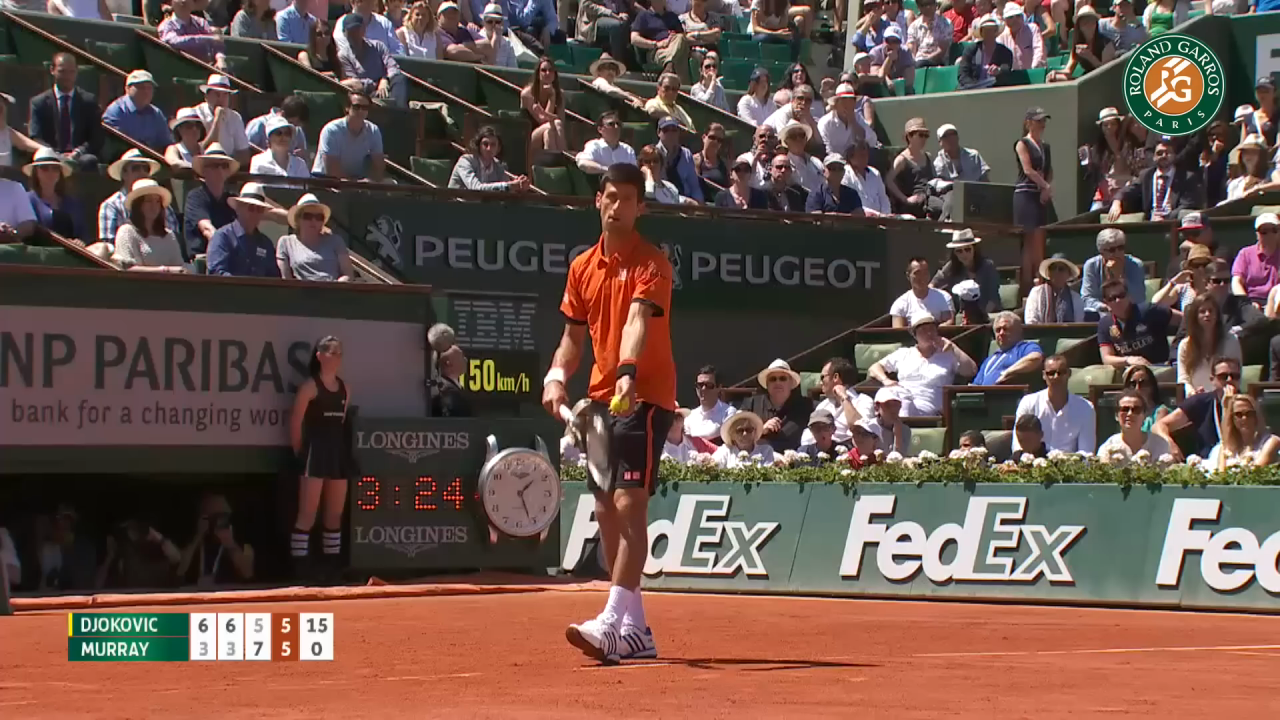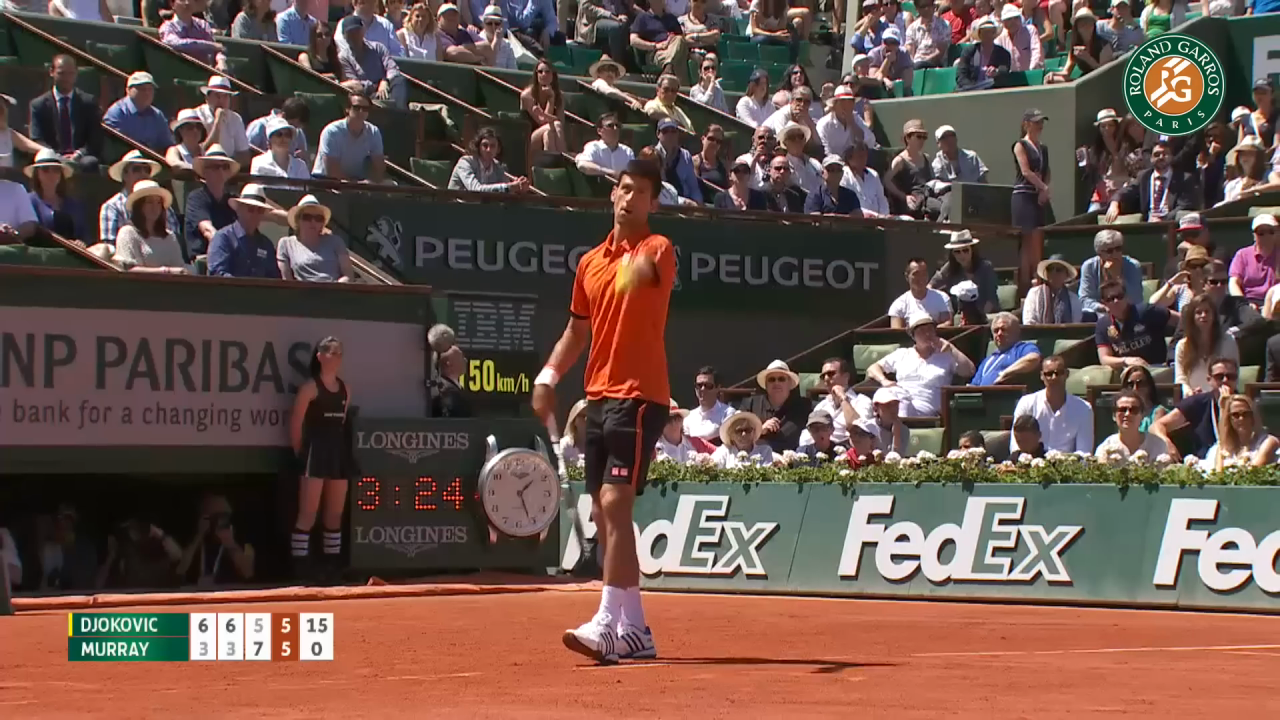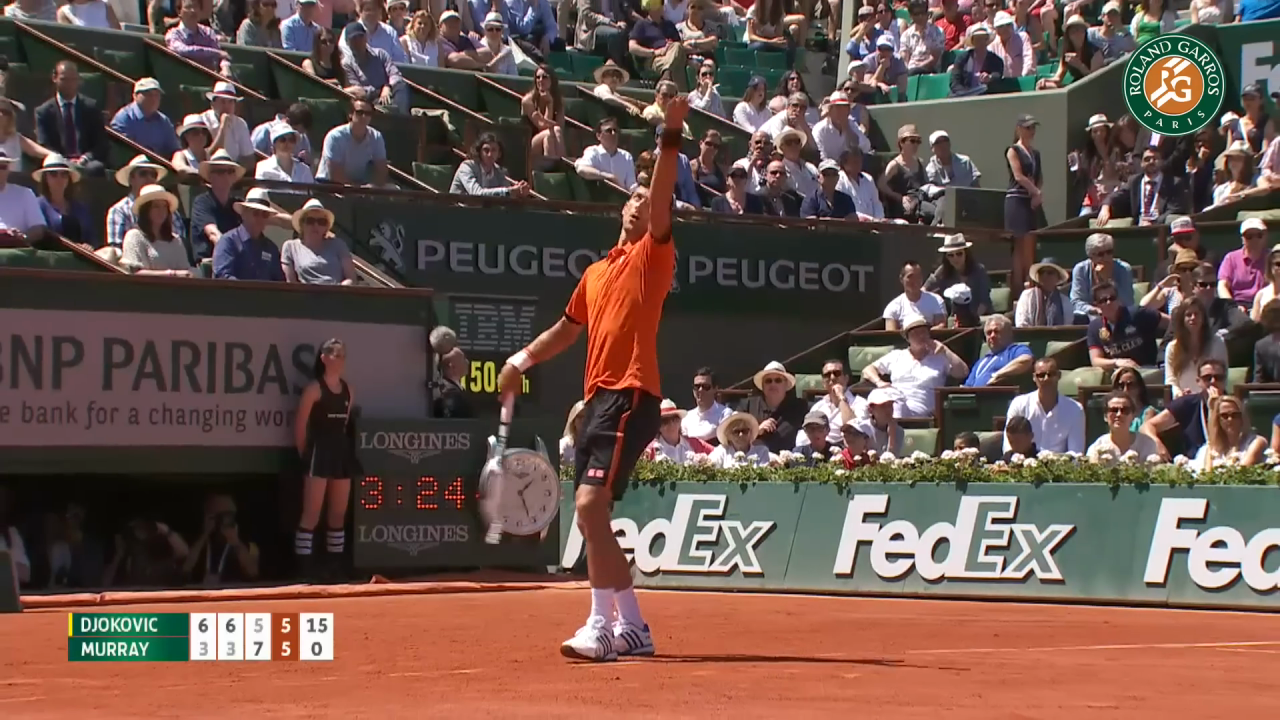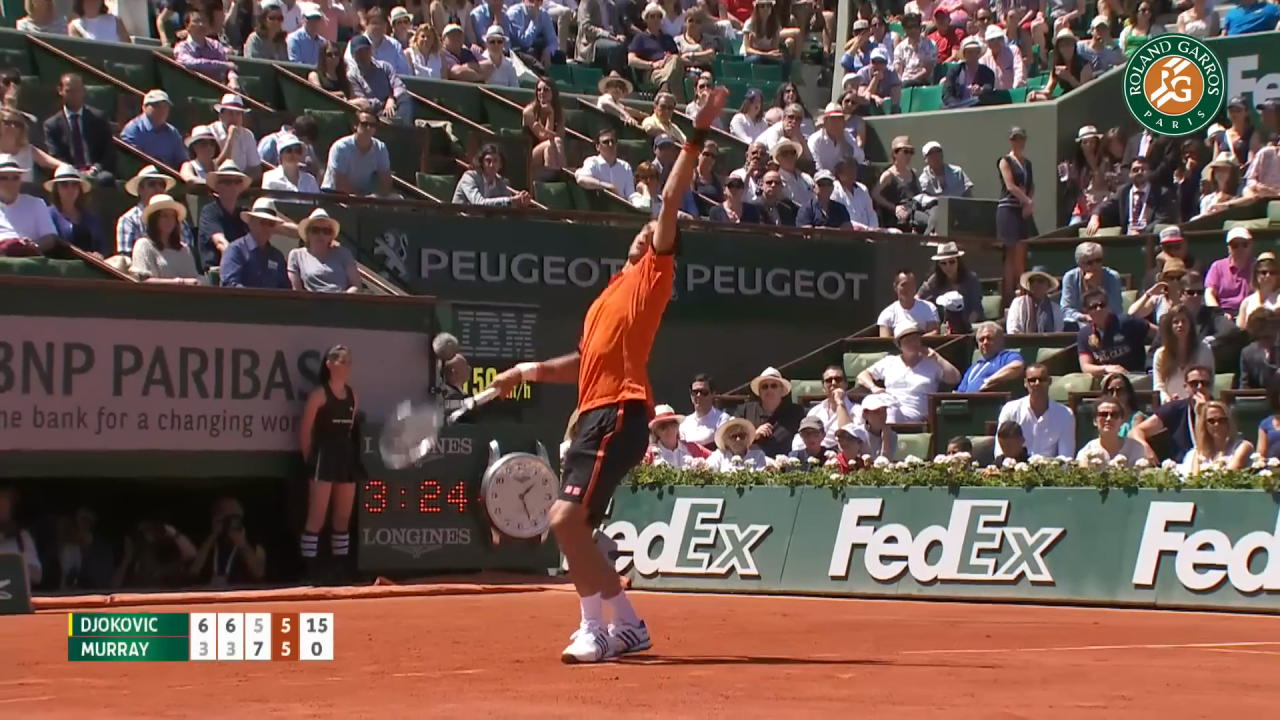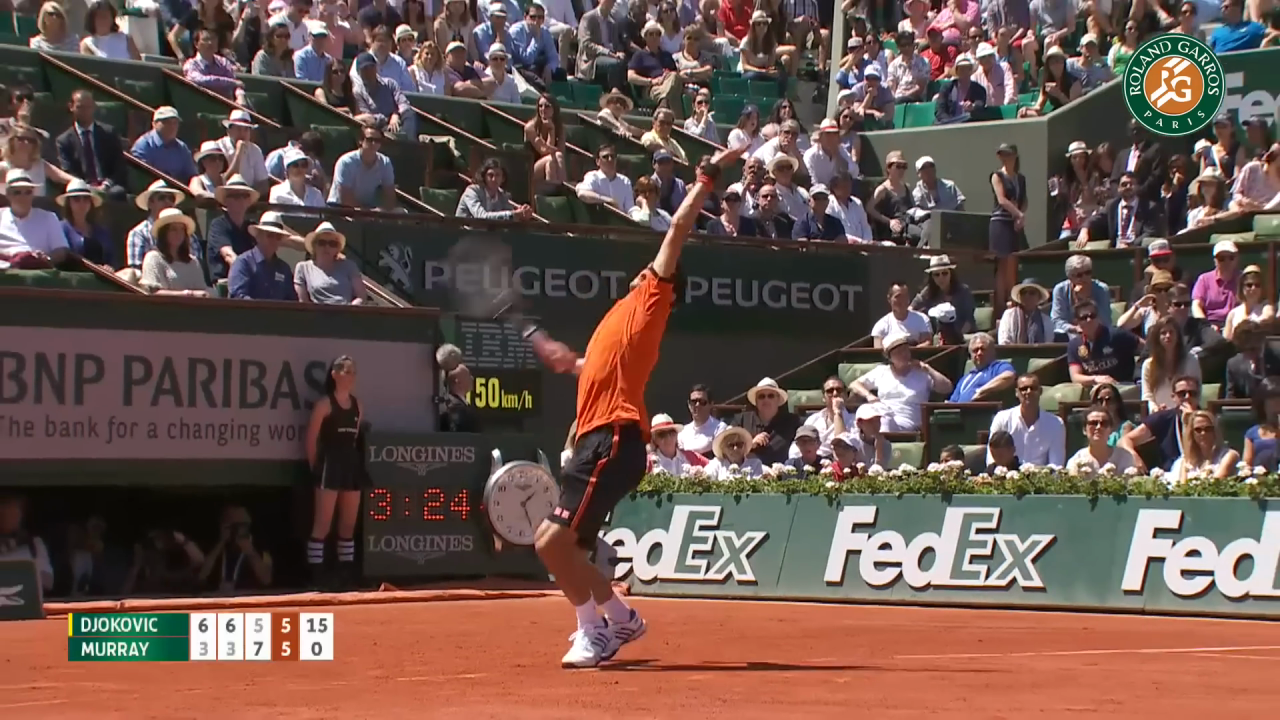
dt=0.2s
person 1, frame 1
left shoulder: (651, 263)
right shoulder: (582, 266)
left elbow: (638, 322)
right elbow: (575, 336)
left wrist: (627, 375)
right wrist: (556, 376)
left hip: (643, 398)
right hip: (602, 400)
left knee: (629, 506)
right knee: (607, 514)
left ankle: (611, 622)
right ankle: (635, 629)
person 1, frame 2
left shoulder: (654, 250)
right shoulder: (591, 263)
left elbow: (643, 273)
right elbow: (577, 332)
left wrist: (634, 273)
right wrist: (548, 378)
left hip: (639, 398)
right hip: (601, 398)
left knee: (615, 504)
right knee: (604, 514)
left ankle: (607, 624)
right ankle: (634, 630)
person 1, frame 3
left shoulder: (654, 254)
right shoulder: (595, 274)
left elbow: (662, 199)
right elbow: (565, 329)
left wrist: (670, 139)
right wrist: (522, 359)
left hip: (630, 397)
right hip: (599, 398)
left knee: (589, 506)
right knee: (593, 519)
left ankle: (601, 627)
right ankle: (632, 627)
person 1, frame 4
left shoulder: (651, 275)
right shoulder: (605, 298)
left elbow: (671, 206)
left wrist: (696, 136)
right wrist: (523, 373)
left hip: (617, 416)
right hip: (592, 418)
left knee: (565, 521)
right knee: (574, 535)
left ankle: (596, 630)
right ankle: (628, 626)
person 1, frame 5
left shoulder: (647, 300)
right shoulder: (617, 319)
left elbow: (678, 231)
left wrist: (709, 173)
right wrist: (548, 348)
left hip: (612, 440)
right hip: (591, 440)
left knee: (551, 541)
right knee: (565, 551)
left ankle: (596, 632)
right ankle: (620, 617)
person 2, frame 1
left shoulder: (344, 388)
right shoulder: (310, 387)
right elbow: (295, 424)
left wrist: (344, 449)
right wrist: (300, 454)
left hip: (338, 454)
right hip: (315, 453)
left knee: (335, 516)
right knee: (308, 515)
left ankle: (332, 568)
right ankle: (301, 568)
person 2, frame 2
left shoulder: (345, 389)
right shoulder: (310, 387)
right elbow: (296, 425)
left wrist: (345, 451)
right wrist: (301, 455)
left hip: (339, 454)
right hip: (316, 453)
left knee: (335, 516)
right knee: (308, 515)
left ankle: (333, 568)
right ankle: (301, 569)
person 2, frame 3
left shoulder: (348, 390)
right shoulder: (314, 388)
right elbow: (300, 426)
left wrist: (345, 449)
right wrist: (304, 455)
left hip: (342, 454)
right hip: (319, 454)
left knee: (338, 515)
right knee: (312, 514)
right ankle: (305, 567)
person 2, frame 4
left shoulder: (352, 395)
right shoulder: (319, 394)
right elbow: (305, 430)
left wrist: (354, 456)
right wrist: (309, 459)
left hip: (346, 459)
right hip: (324, 458)
left knee: (343, 518)
right knee: (317, 518)
right ankle: (310, 569)
person 2, frame 5
left shoulder: (357, 405)
right shoulder: (325, 404)
right elbow: (311, 439)
left wrist: (358, 464)
right wrist: (315, 468)
left hip: (352, 467)
right hip: (330, 466)
left knee: (348, 525)
right knee: (322, 525)
left ankle: (347, 575)
right ankle: (316, 576)
